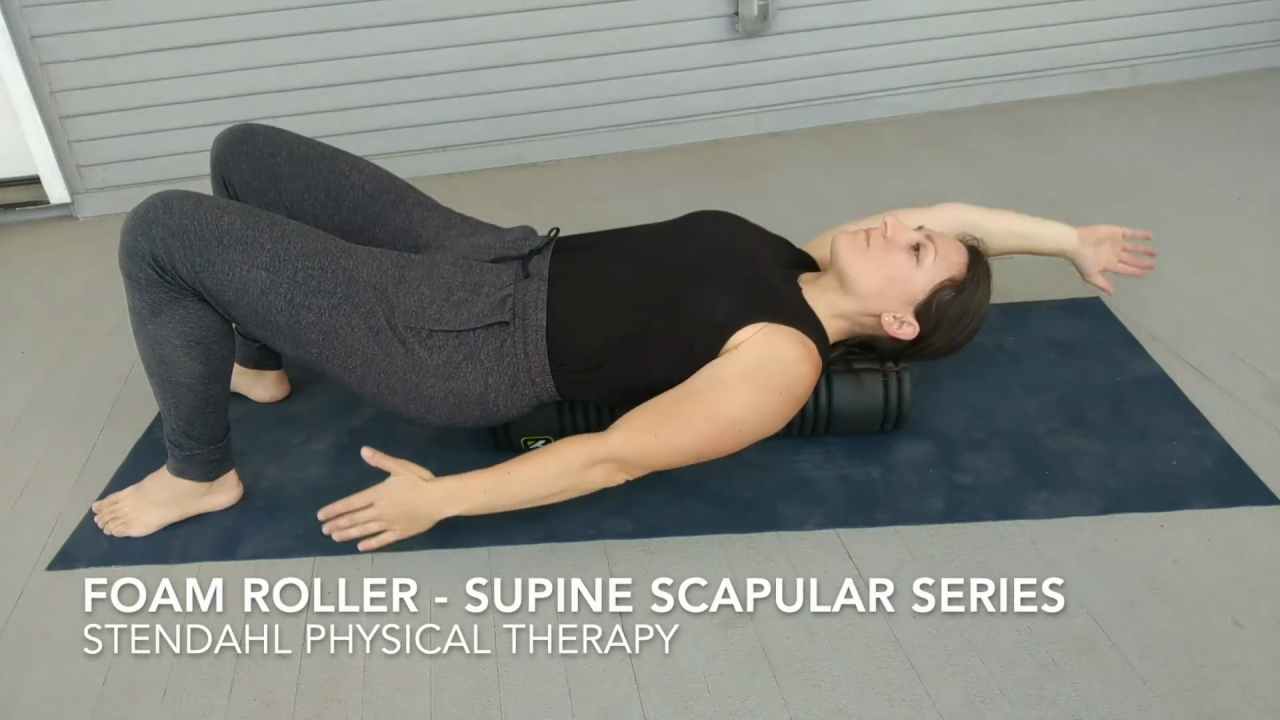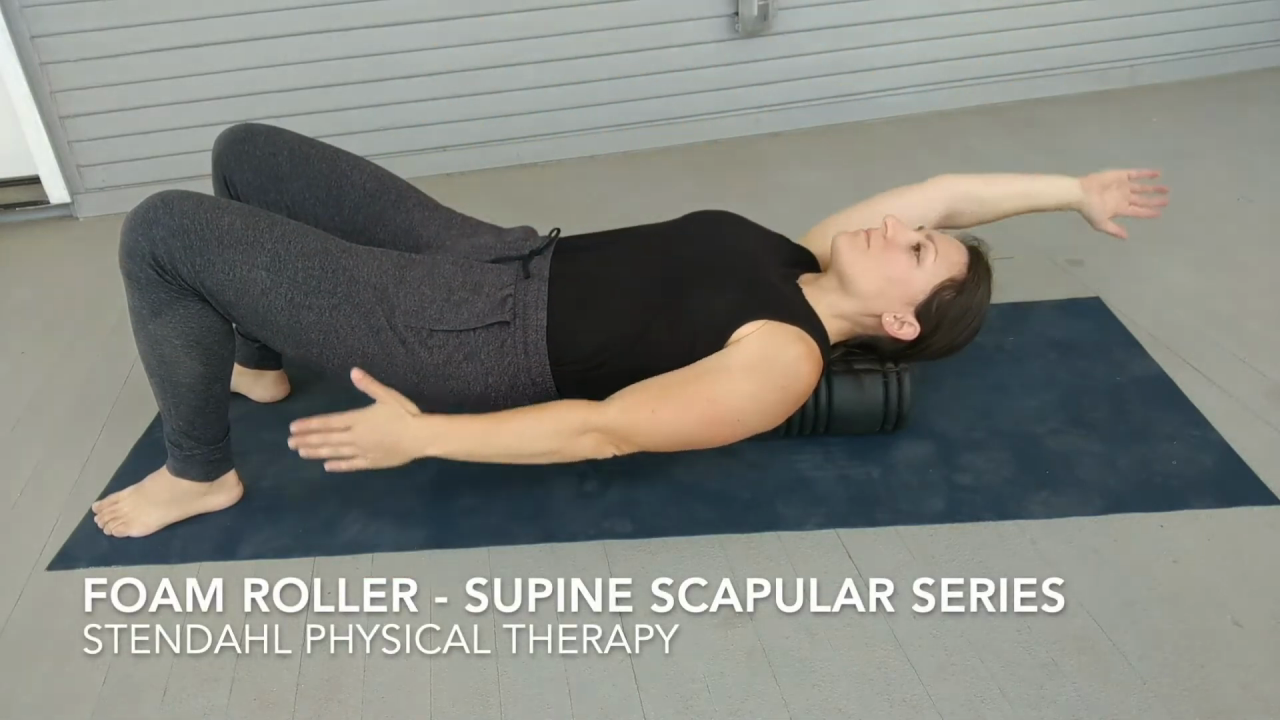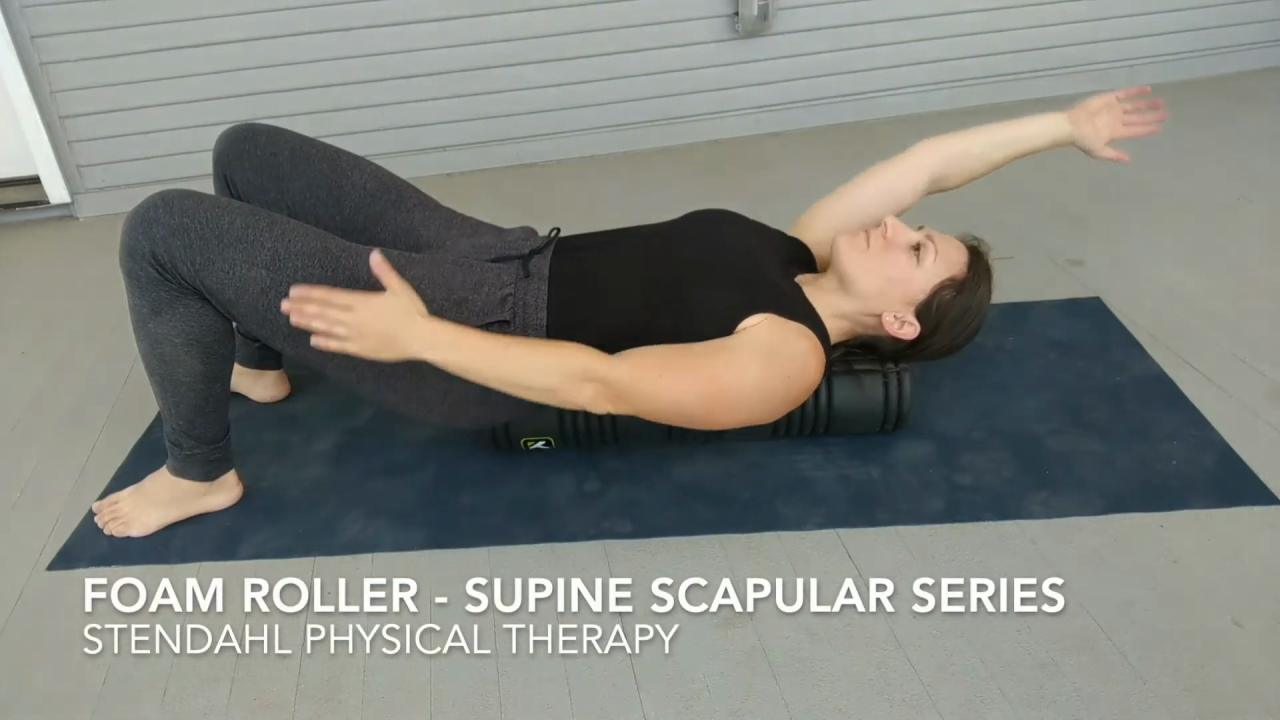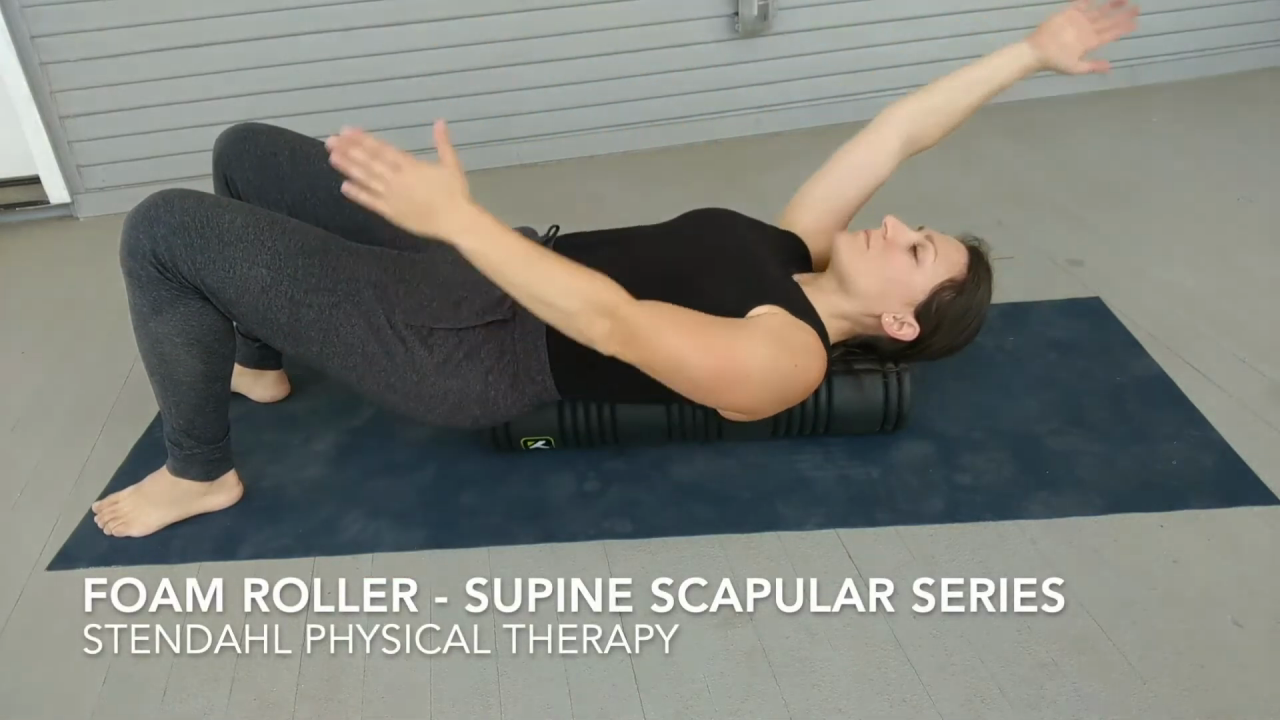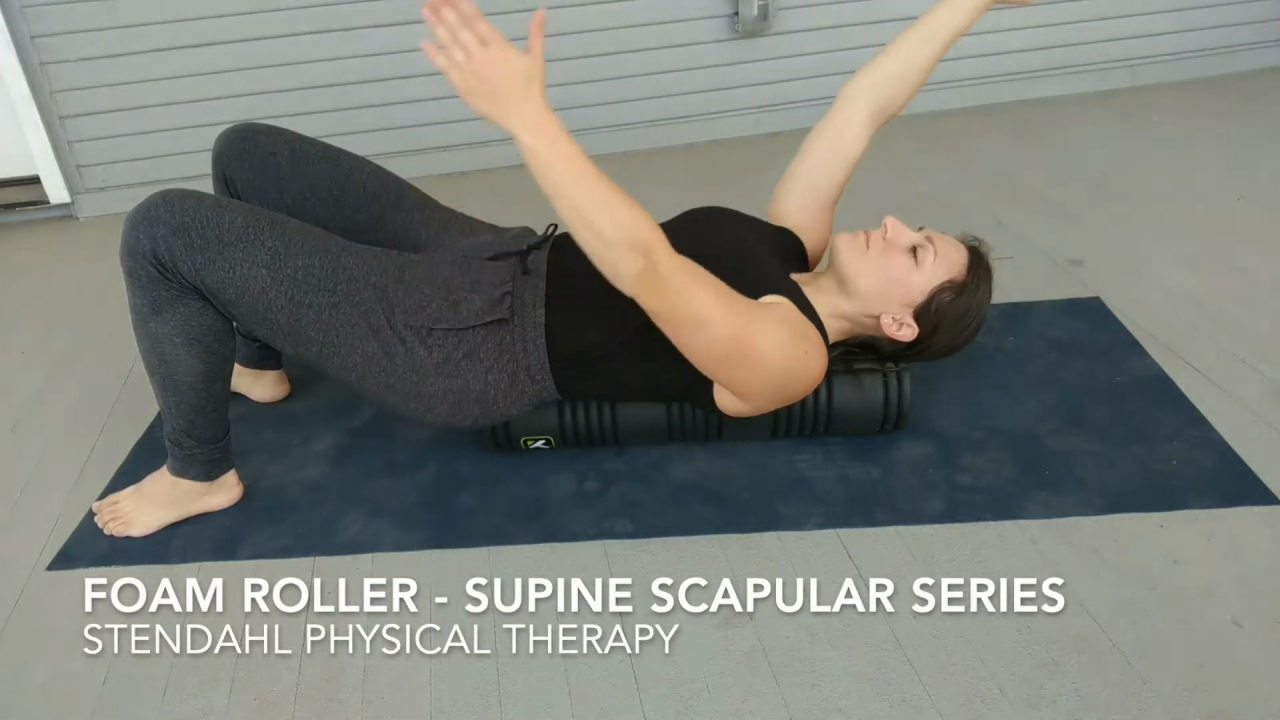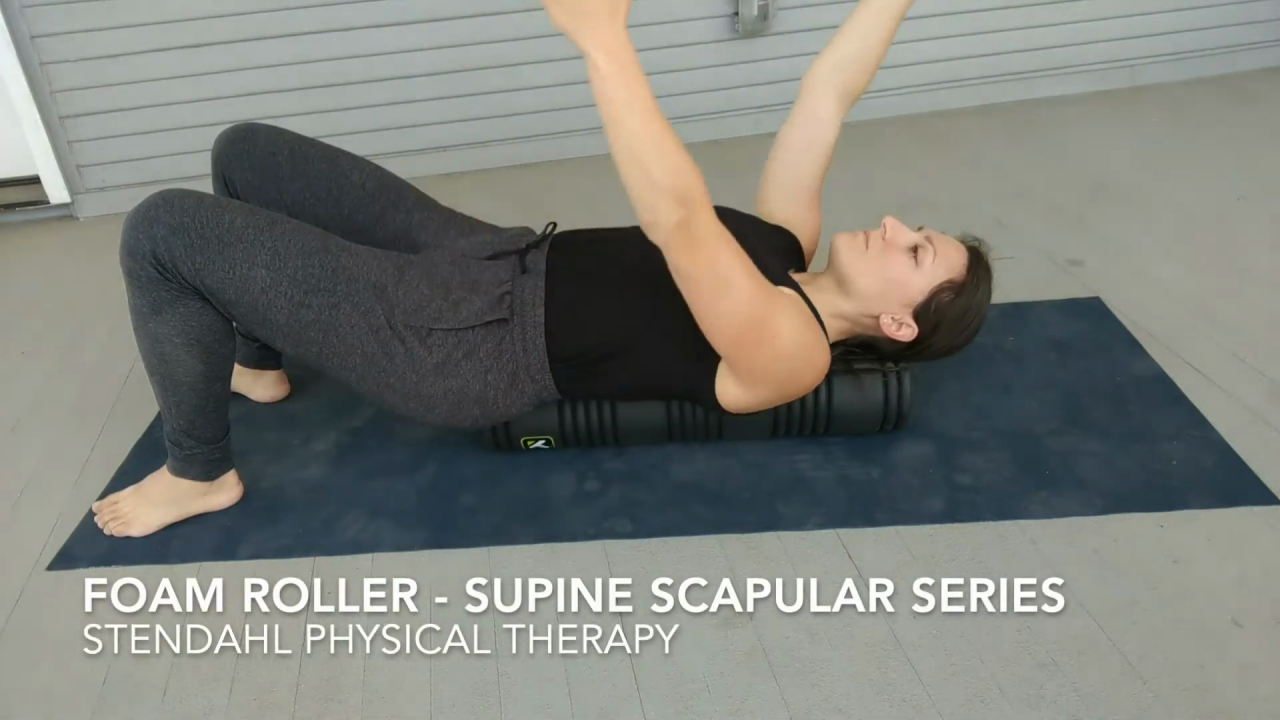
dt=0.1s
person 1, frame 1
left shoulder: (782, 363)
right shoulder: (813, 268)
left elbow: (617, 456)
right elbow: (949, 209)
left wrist: (440, 496)
right wrist: (1069, 238)
left hip: (471, 349)
right hip: (500, 261)
left knee: (161, 230)
right knee: (243, 152)
left ankle: (199, 473)
right ankle: (254, 358)
person 1, frame 2
left shoulder: (784, 364)
right shoulder: (812, 268)
left elbow: (610, 428)
right elbow: (930, 194)
left wrist: (425, 434)
right wrist: (1073, 190)
left hip: (482, 338)
right hip: (502, 264)
left knee: (162, 230)
right knee: (245, 152)
left ankle: (197, 476)
right ankle: (258, 360)
person 1, frame 3
left shoulder: (786, 360)
right shoulder: (807, 262)
left elbow: (608, 386)
right elbow: (919, 165)
left wrist: (423, 337)
right wrist: (1062, 126)
left hip: (484, 329)
right hip: (504, 260)
left knee: (162, 229)
right knee: (246, 151)
left ankle: (200, 473)
right ankle: (260, 356)
person 1, frame 4
left shoulder: (787, 355)
right shoulder: (811, 256)
left elbow: (616, 327)
right elbow: (894, 131)
left wrist: (454, 220)
left hip: (481, 349)
right hip: (505, 274)
left knee: (164, 230)
right knee: (245, 150)
left ankle: (201, 474)
right ankle: (263, 359)
person 1, frame 5
left shoulder: (785, 353)
right shoulder: (793, 250)
left elbow: (644, 266)
right elbow: (854, 116)
left wrist: (525, 114)
left hip: (469, 350)
right hip: (480, 267)
left knee: (160, 230)
right knee: (244, 152)
left ankle: (198, 474)
right ankle: (252, 362)
person 1, frame 6
left shoulder: (786, 350)
right shoulder: (783, 252)
left elbow: (679, 222)
right elbow: (824, 104)
left hip: (466, 346)
right hip: (496, 262)
left knee: (160, 228)
right knee: (244, 153)
left ankle: (197, 474)
right ankle: (254, 361)
